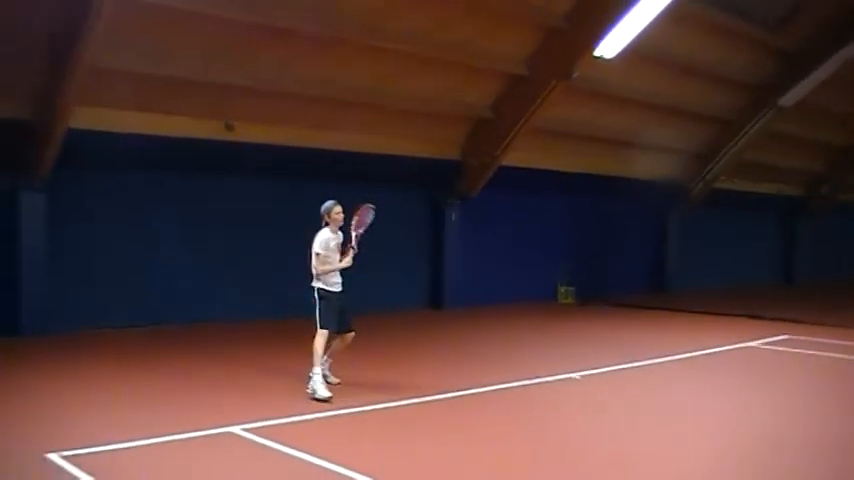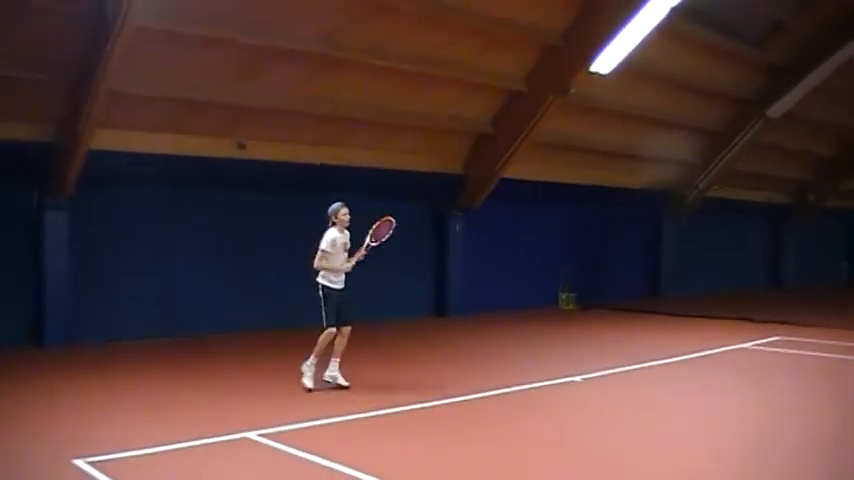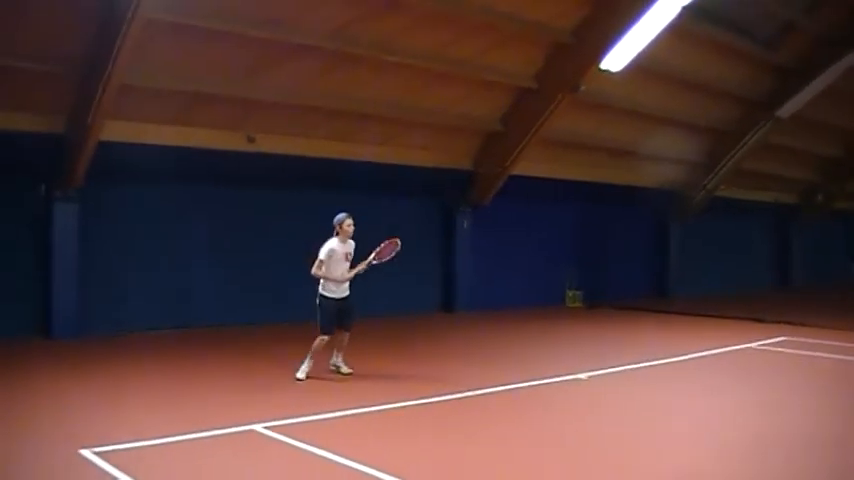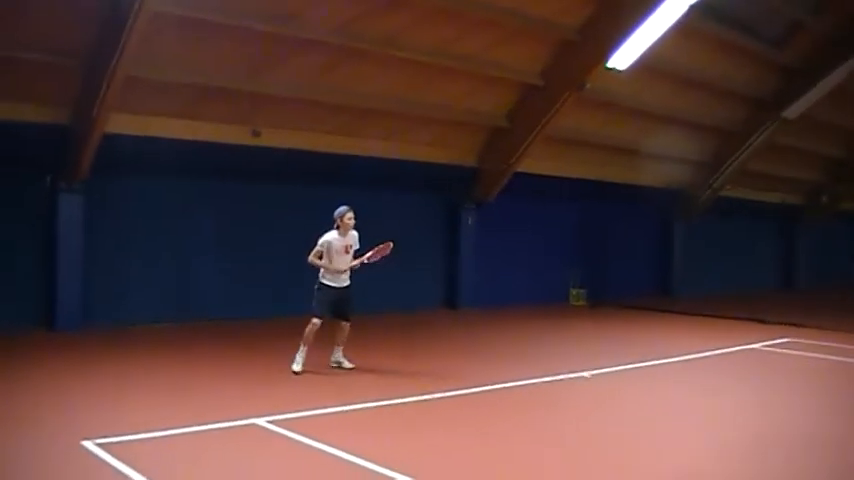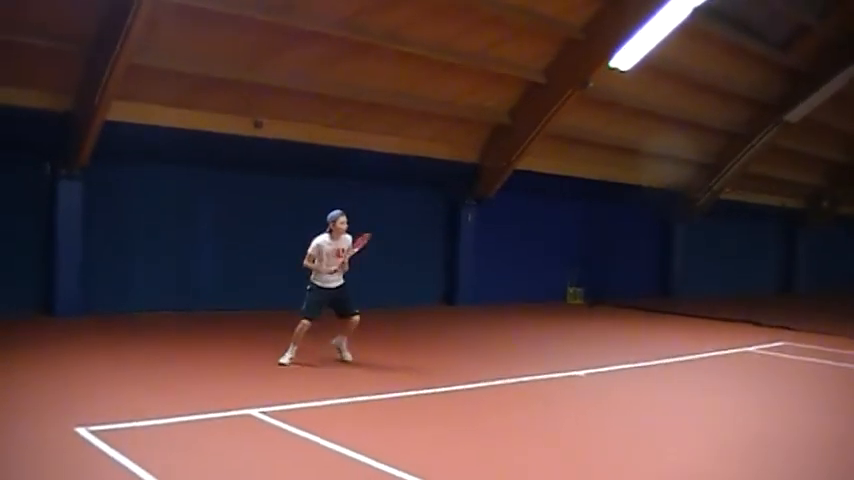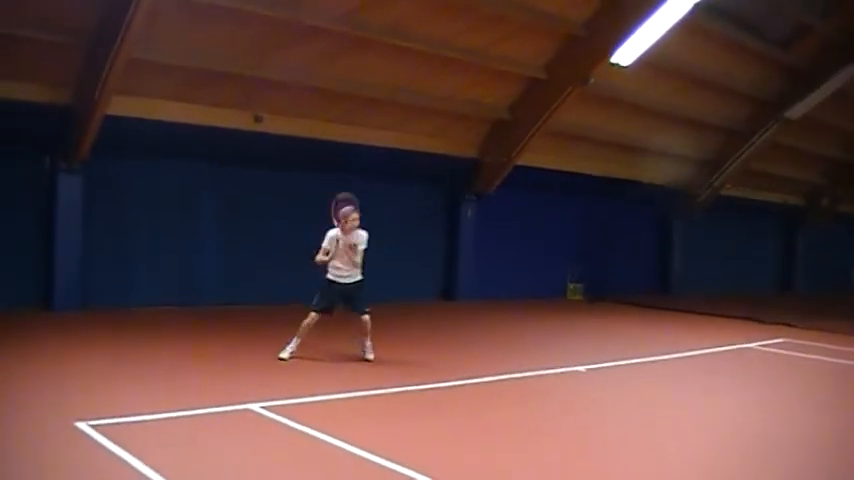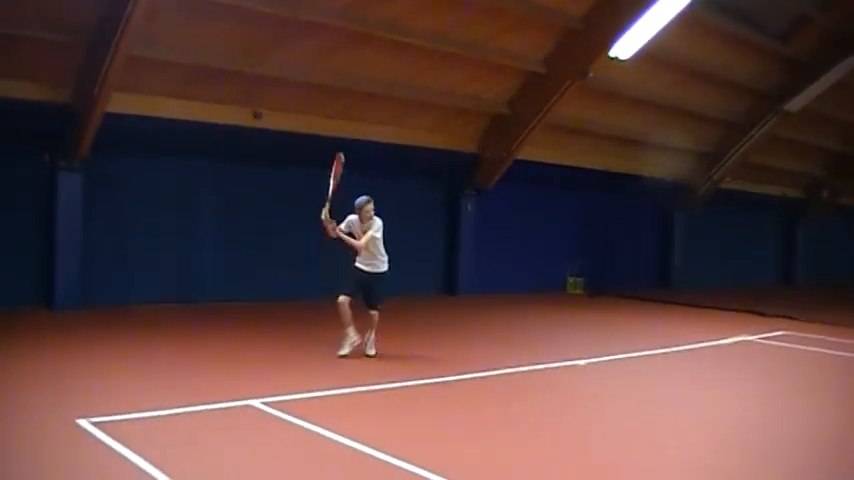
dt=0.2s
person 1, frame 1
left shoulder: (338, 235)
right shoulder: (323, 236)
right elbow: (318, 270)
left wrist: (345, 258)
right wrist: (343, 263)
left hip: (336, 290)
right hip: (323, 290)
left knee: (347, 334)
right knee: (323, 332)
left ankle: (322, 367)
right ankle: (316, 381)
person 1, frame 2
left shoulder: (346, 234)
right shoulder: (331, 235)
right elbow: (317, 264)
left wrist: (354, 259)
right wrist: (341, 268)
left hip: (339, 287)
right hip: (327, 287)
left knee: (345, 329)
right knee: (331, 329)
left ankle: (333, 372)
right ankle: (309, 367)
person 1, frame 3
left shoulder: (351, 244)
right shoulder: (330, 246)
right elbow: (315, 271)
left wrist: (357, 269)
right wrist: (338, 278)
left hip: (344, 295)
right hip: (328, 296)
left knee: (345, 332)
right knee: (325, 336)
left ankle: (337, 361)
right ankle: (306, 365)
person 1, frame 4
left shoulder: (354, 236)
right shoulder: (328, 238)
right elbow: (311, 259)
left wrist: (356, 263)
right wrist: (332, 268)
left hip: (344, 285)
right hip: (326, 285)
left knee: (345, 323)
right knee: (316, 322)
left ankle: (337, 357)
right ankle: (300, 357)
person 1, frame 5
left shoulder: (347, 239)
right shoulder: (320, 242)
left elbow: (344, 269)
right elbow: (306, 263)
left wrist: (344, 262)
right wrist: (323, 269)
left hip: (338, 286)
right hip: (318, 286)
left knee: (354, 318)
right knee: (305, 322)
left ankle: (340, 342)
right ankle: (290, 353)
person 1, frame 6
left shoulder: (362, 235)
right shoulder: (332, 235)
left elbow: (357, 264)
right elbow: (318, 258)
left wrist: (348, 253)
right wrist: (328, 258)
left hip: (354, 283)
right hip: (333, 281)
left knee: (365, 318)
right knee: (313, 316)
left ankle: (367, 346)
right ankle: (292, 347)
person 1, frame 7
left shoulder: (377, 223)
right shoulder: (352, 220)
left elbow: (360, 246)
right elbow: (334, 234)
left wrist: (340, 234)
right wrist: (328, 223)
left hip: (378, 271)
right hip: (360, 268)
left knee: (373, 311)
right knee: (342, 301)
left ankle: (370, 340)
right ankle: (352, 337)
